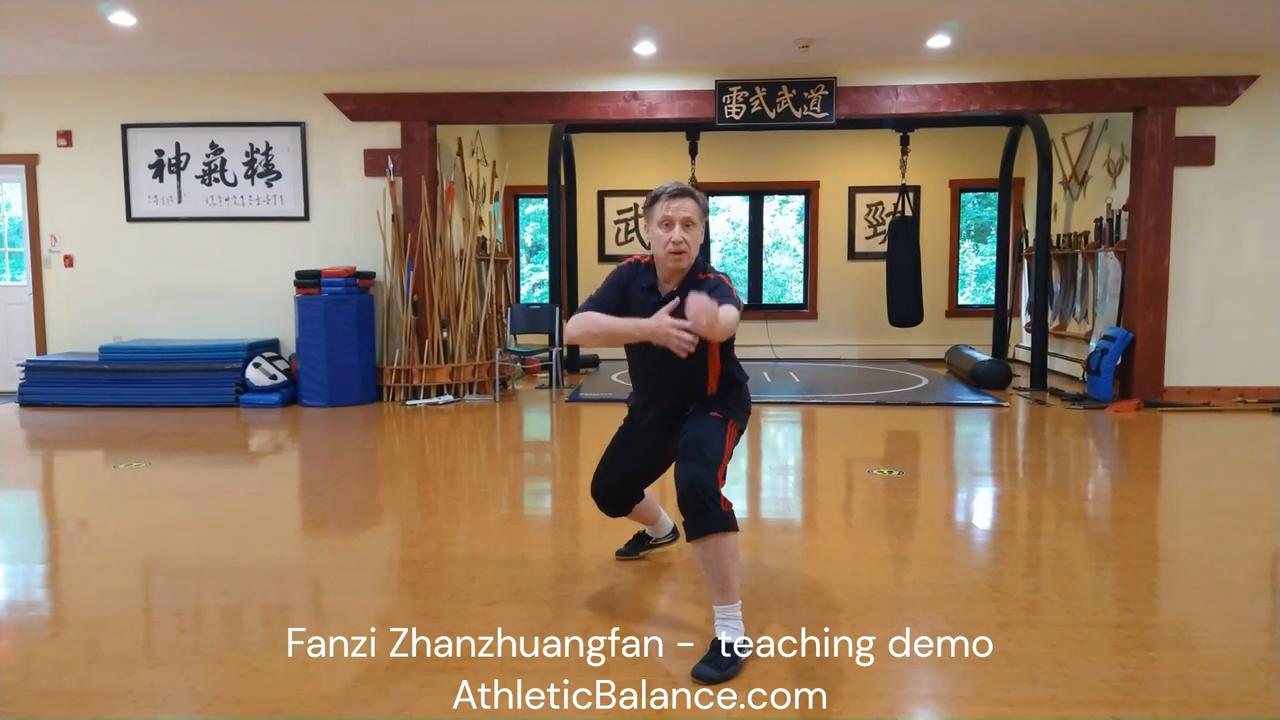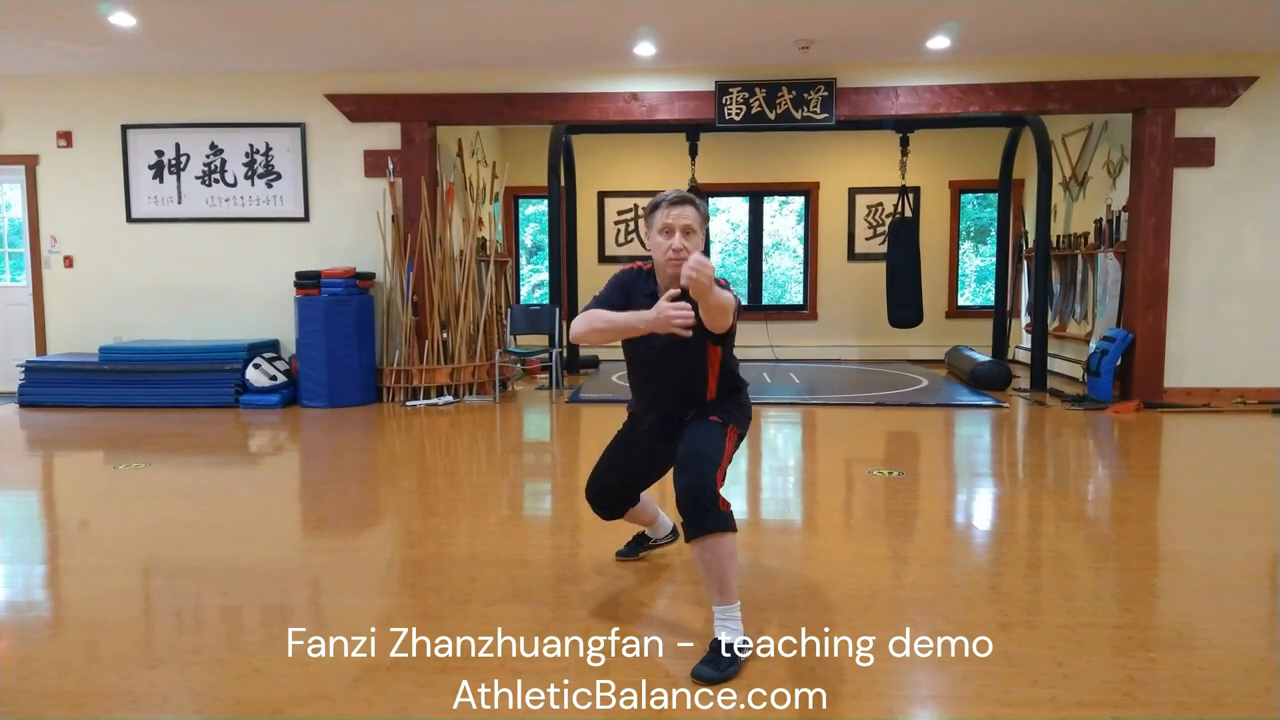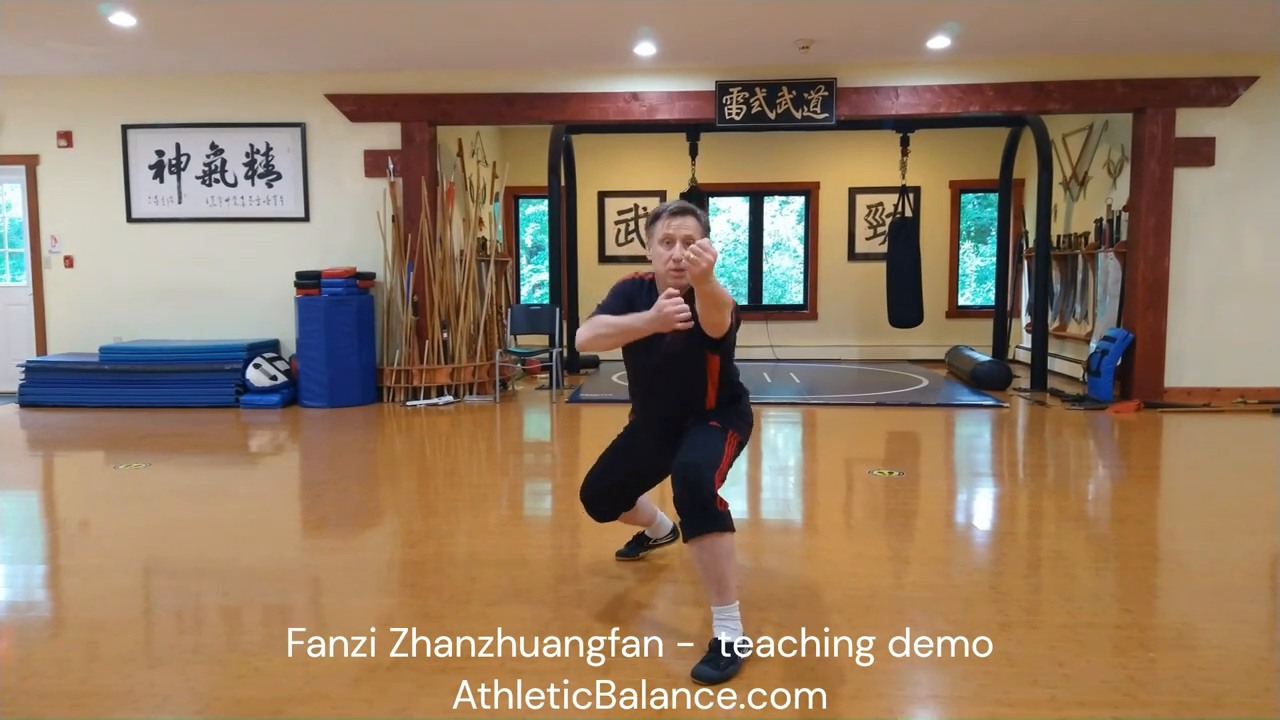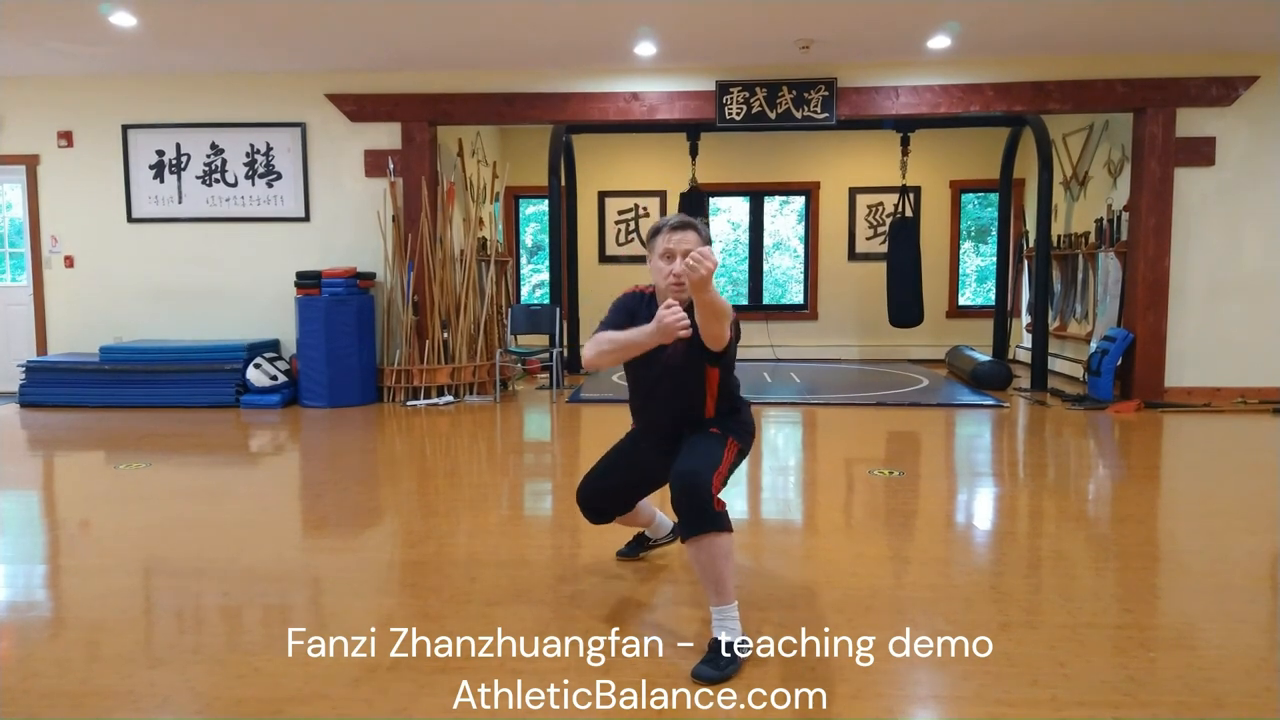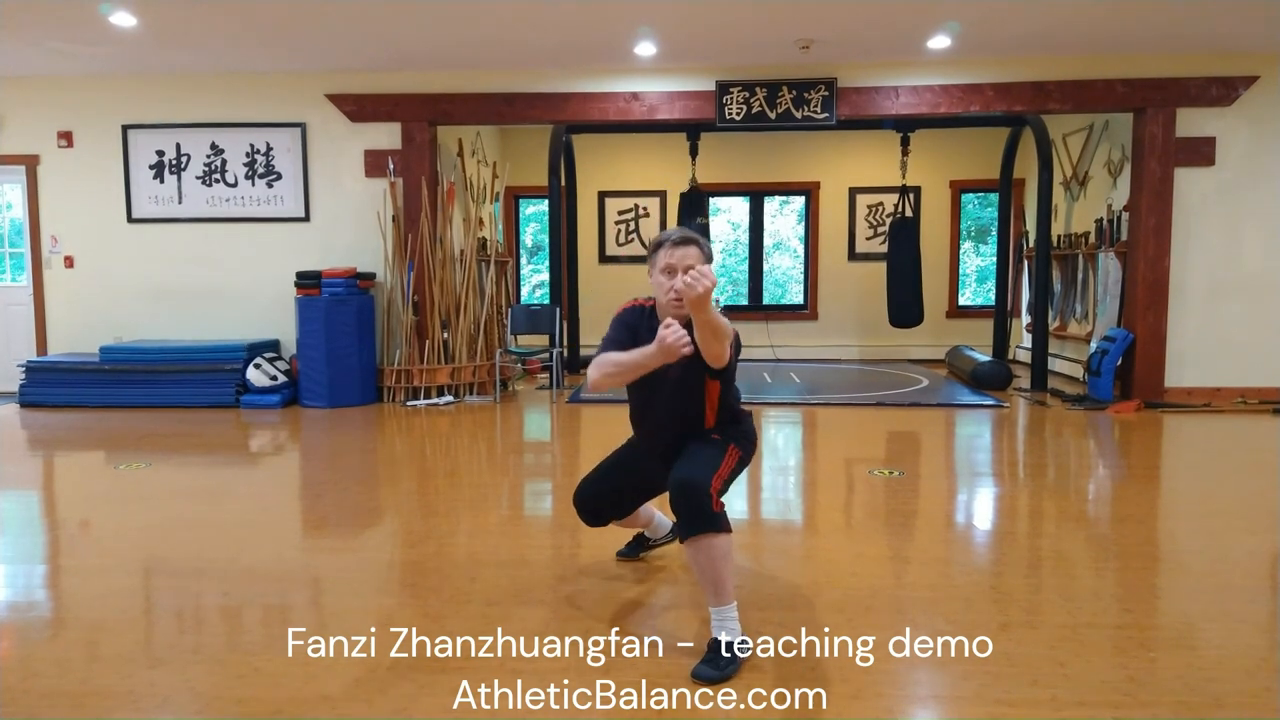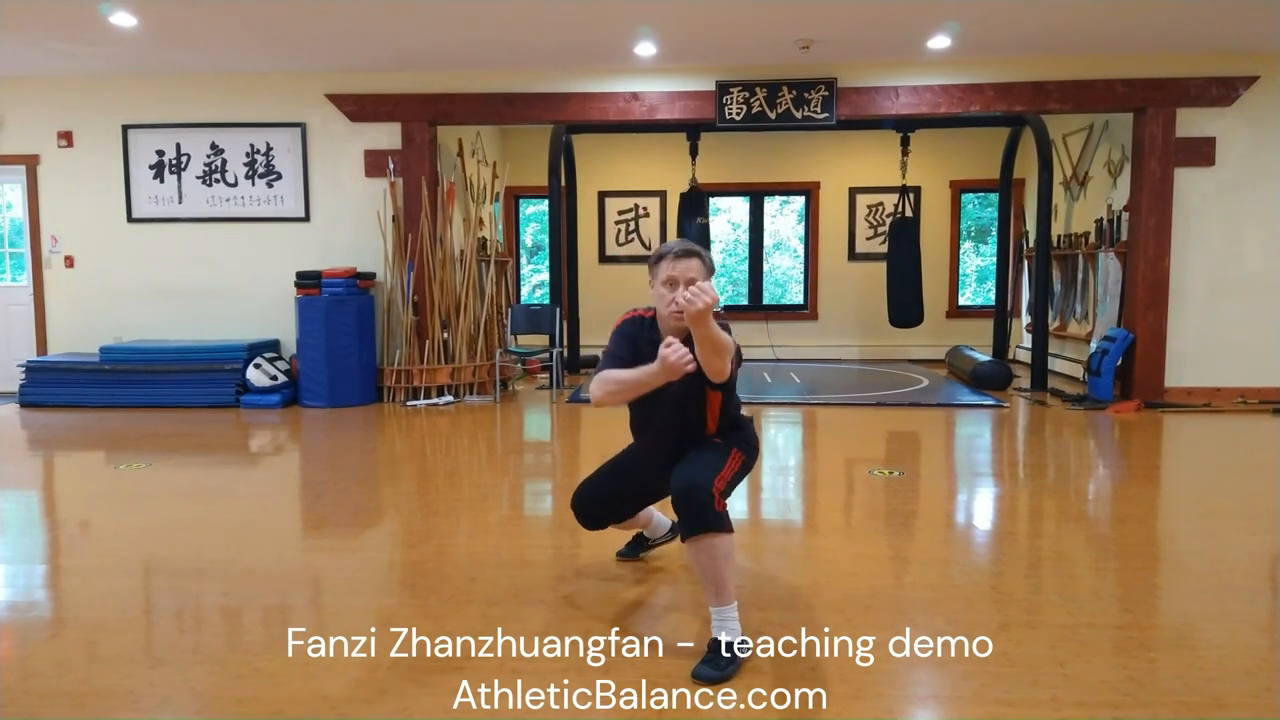
dt=0.1s
person 1, frame 1
left shoulder: (714, 286)
right shoulder: (630, 276)
left elbow: (727, 318)
right elbow: (575, 328)
left wrist: (712, 320)
right wrist: (648, 330)
left hip: (712, 406)
right hip: (651, 409)
left knee: (697, 486)
right knee: (609, 492)
left ankle: (731, 633)
right ankle: (659, 529)
person 1, frame 2
left shoulder: (715, 291)
right shoulder: (630, 282)
left elbow: (721, 313)
right elbow: (580, 329)
left wrist: (705, 289)
right wrist: (651, 320)
left hip: (712, 411)
right hip: (651, 414)
left knee: (696, 488)
right knee: (603, 495)
left ankle: (730, 633)
right ankle: (659, 530)
person 1, frame 3
left shoulder: (709, 302)
right shoulder: (631, 291)
left elbow: (720, 315)
right elbow: (586, 338)
left wrist: (704, 281)
right wrist: (653, 320)
left hip: (715, 419)
right hip: (652, 423)
left knee: (694, 485)
right knee: (597, 497)
left ankle: (730, 634)
right ankle: (658, 529)
person 1, frame 4
left shoulder: (710, 314)
right shoulder: (633, 305)
left elbow: (719, 326)
right elbow: (591, 355)
left wrist: (703, 290)
right wrist: (654, 332)
left hip: (716, 428)
right hip: (653, 432)
left knee: (692, 487)
right knee: (593, 500)
left ankle: (728, 634)
right ankle: (658, 529)
person 1, frame 5
left shoulder: (713, 327)
right shoulder: (632, 317)
left elbow: (718, 346)
right elbow: (596, 376)
left wrist: (702, 307)
right wrist: (657, 352)
left hip: (718, 438)
right hip: (654, 442)
left knee: (692, 488)
right knee: (590, 503)
left ankle: (728, 634)
right ankle: (658, 529)
person 1, frame 6
left shoulder: (714, 339)
right shoulder: (633, 328)
left elbow: (719, 360)
right elbow: (599, 392)
left wrist: (702, 323)
right wrist: (659, 371)
left hip: (719, 444)
right hip: (656, 448)
left knee: (693, 490)
right knee: (588, 506)
left ankle: (728, 634)
right ankle: (657, 528)
